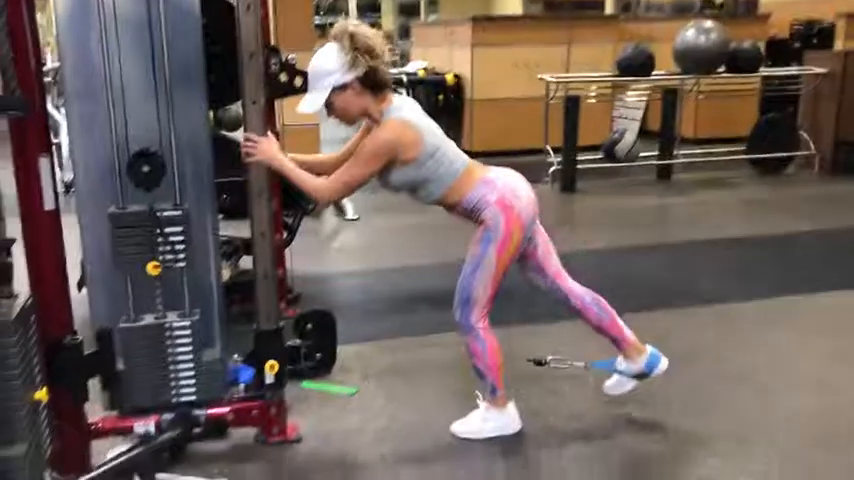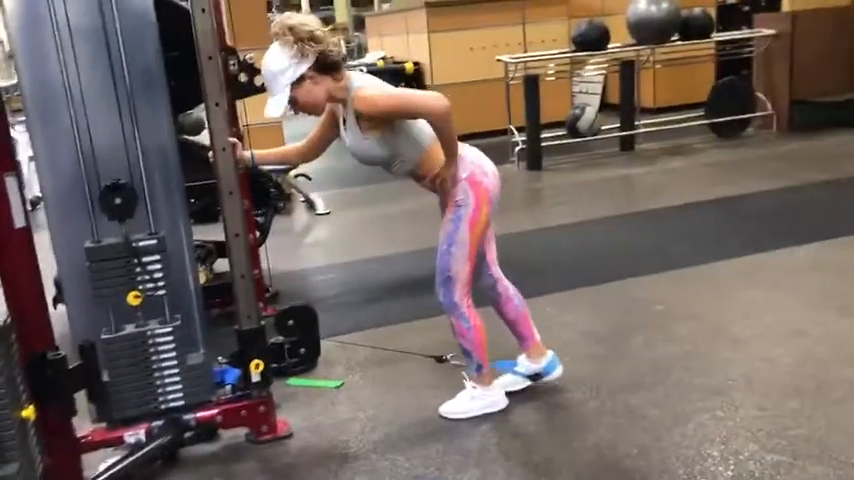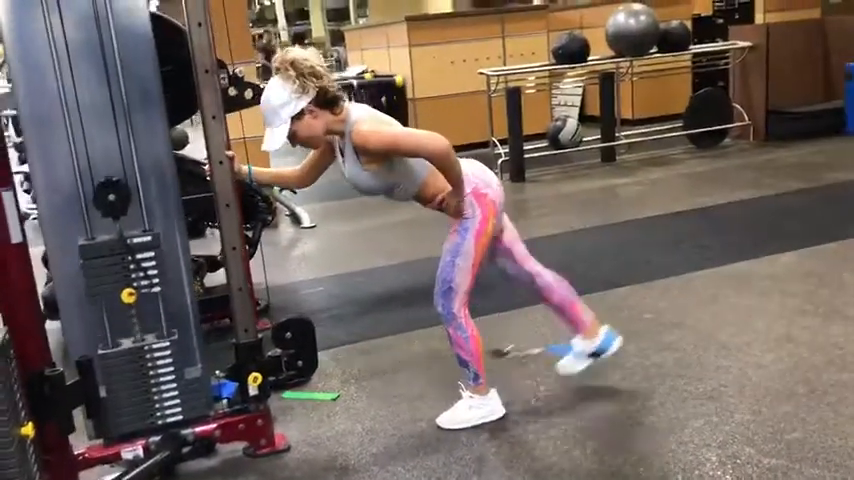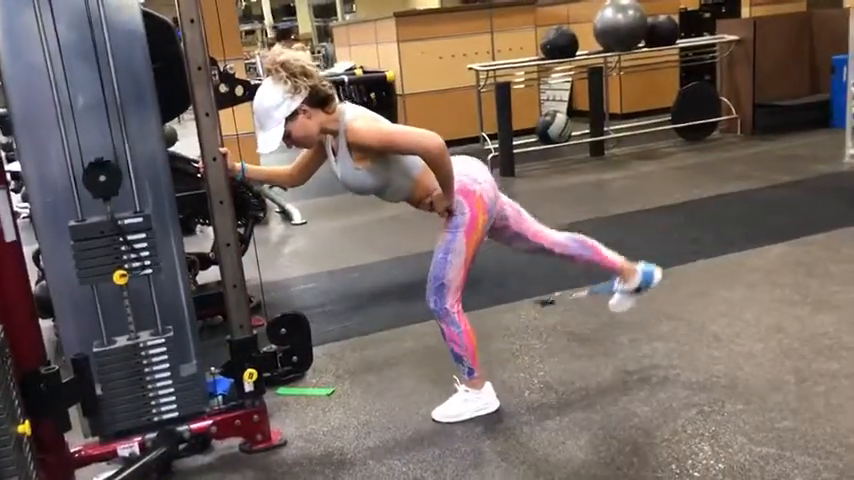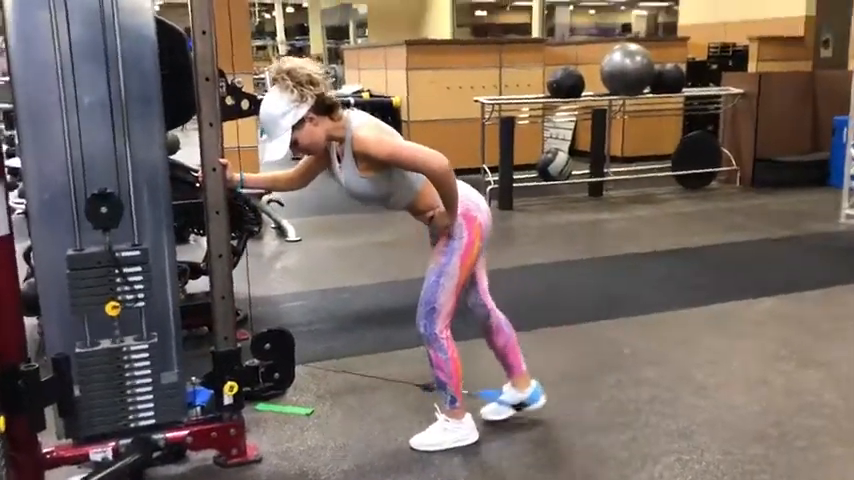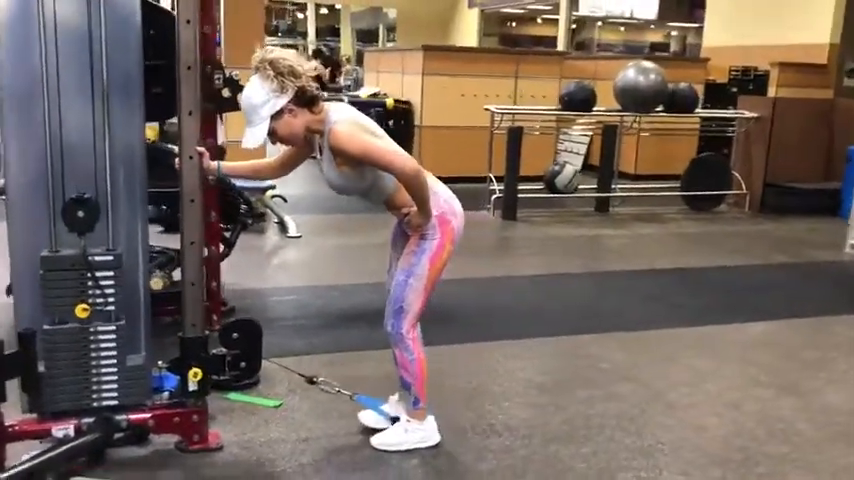
dt=0.7s
person 1, frame 1
left shoulder: (389, 133)
right shoulder: (386, 111)
left elbow: (329, 191)
right elbow: (339, 162)
left wrist: (279, 162)
right wrist: (284, 157)
left hip: (500, 209)
right hip: (507, 196)
left knee: (470, 316)
right knee: (560, 285)
left ankle: (500, 411)
right ankle: (637, 355)
person 1, frame 2
left shoulder: (363, 98)
right shoulder: (340, 103)
left elbow: (438, 105)
right elbow: (304, 152)
left wrist: (450, 164)
right wrist: (247, 157)
left hip: (467, 180)
right hip: (461, 180)
left knee: (452, 293)
right knee: (488, 277)
left ankle: (485, 389)
right ankle: (537, 357)
person 1, frame 3
left shoulder: (361, 131)
right shoulder: (334, 132)
left elbow: (438, 144)
right elbow: (301, 178)
left wrist: (457, 197)
right wrist: (245, 172)
left hip: (473, 194)
right hip: (468, 191)
left knee: (449, 305)
right knee: (523, 268)
left ankle: (482, 399)
right ankle: (591, 333)
person 1, frame 4
left shoulder: (354, 129)
right shoulder: (327, 133)
left elbow: (433, 143)
right elbow: (293, 176)
left wrist: (446, 196)
right wrist: (238, 169)
left hip: (464, 194)
right hip: (464, 184)
left knee: (442, 302)
right knee: (547, 240)
left ankle: (477, 392)
right ankle: (629, 273)
person 1, frame 5
left shoulder: (361, 137)
right shoulder: (333, 140)
left elbow: (438, 164)
right elbow: (295, 179)
left wrist: (448, 214)
right wrist: (237, 179)
left hip: (461, 217)
right hip: (450, 217)
left knee: (431, 324)
right knee: (480, 306)
left ankle: (457, 422)
right ankle: (522, 387)
person 1, frame 6
left shoulder: (340, 131)
right shoulder: (315, 130)
left elbow: (410, 168)
right elbow: (276, 168)
left wrist: (423, 215)
right wrist: (214, 167)
left hip: (435, 216)
right hip: (414, 216)
left knee: (399, 322)
right knee: (403, 316)
left ankle: (419, 424)
right ankle: (405, 402)
